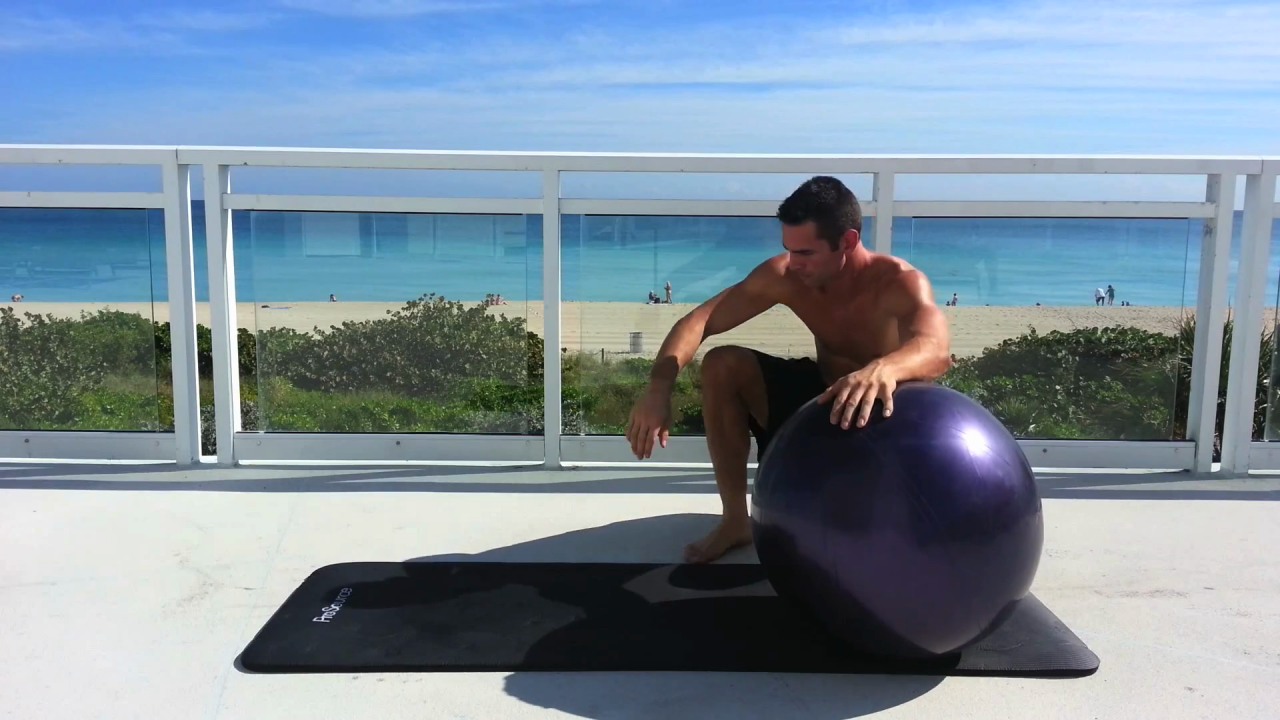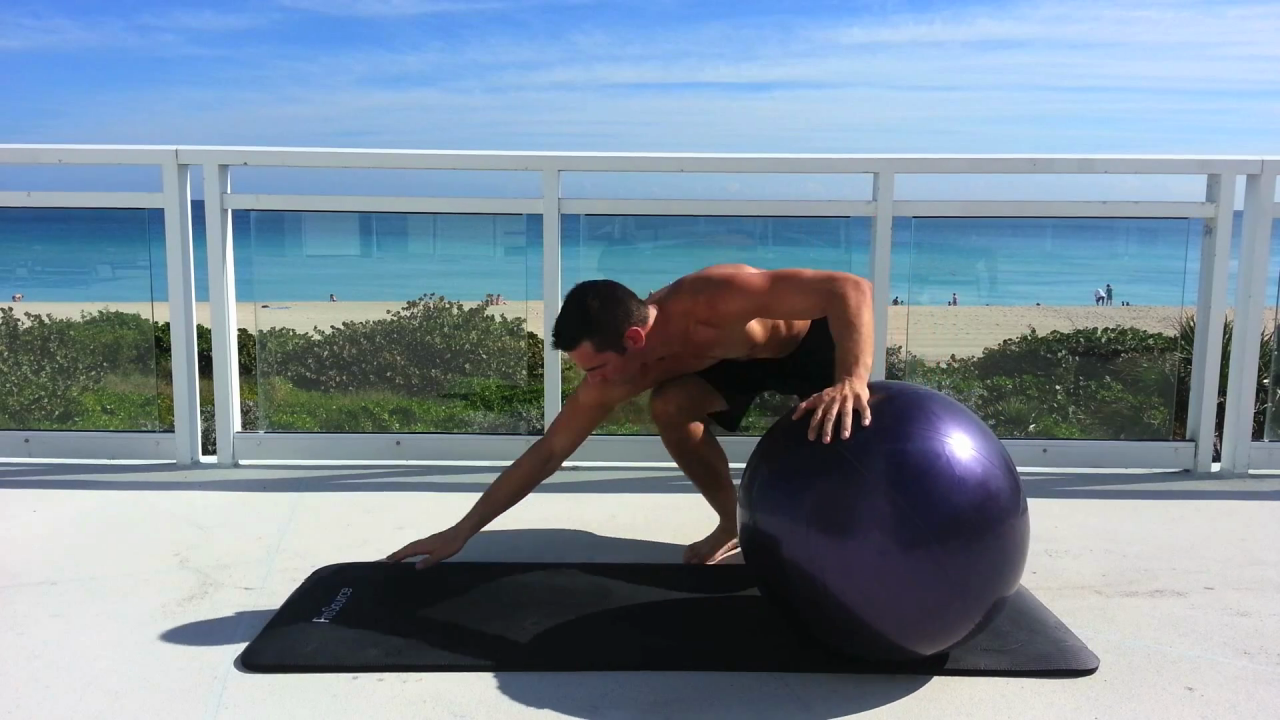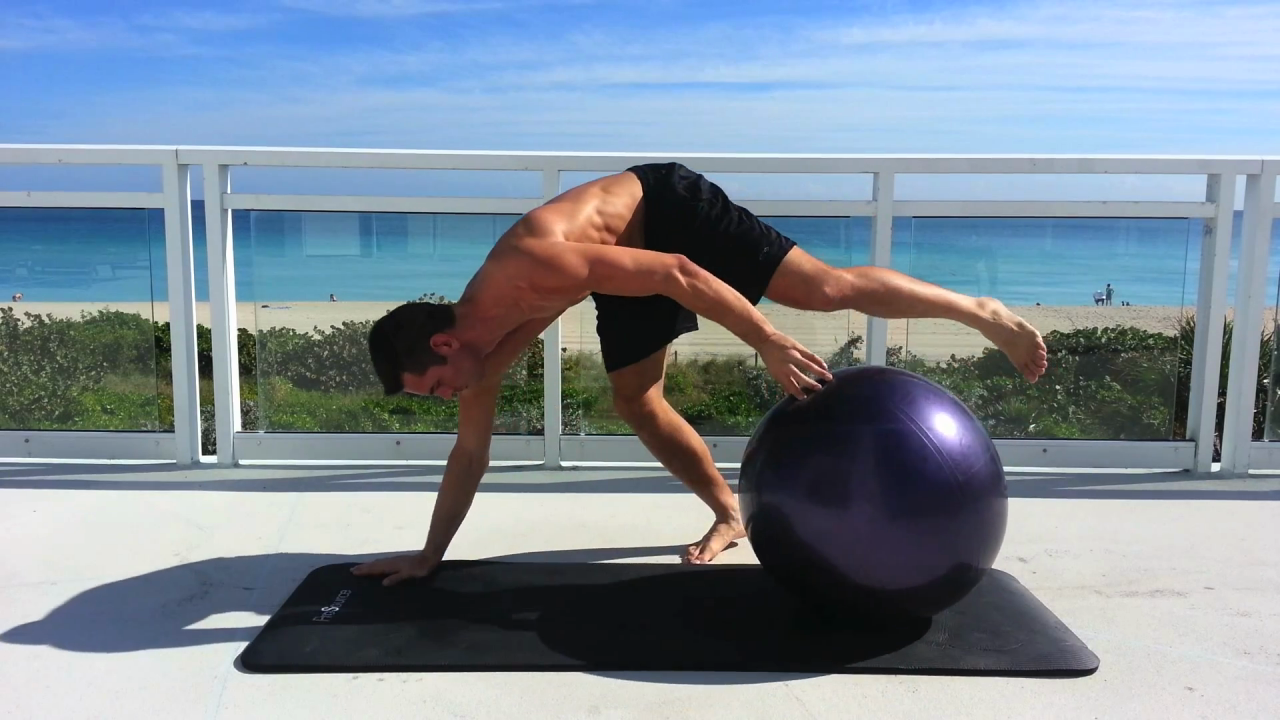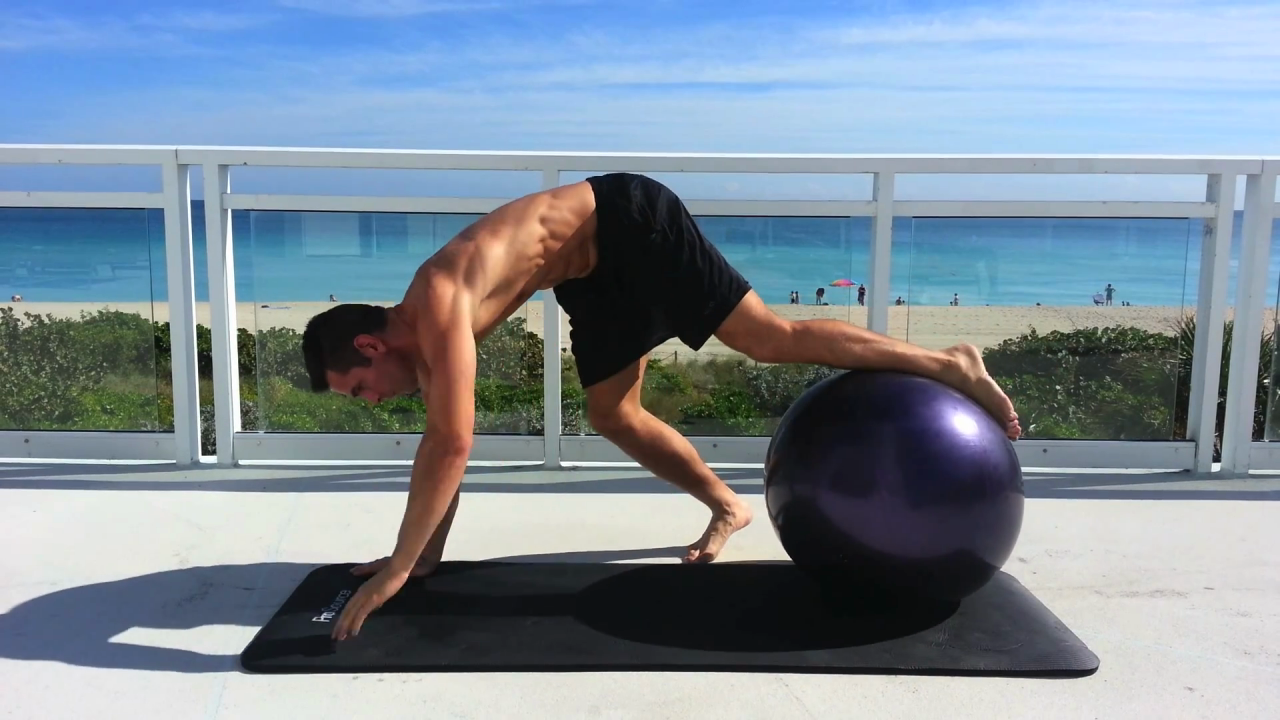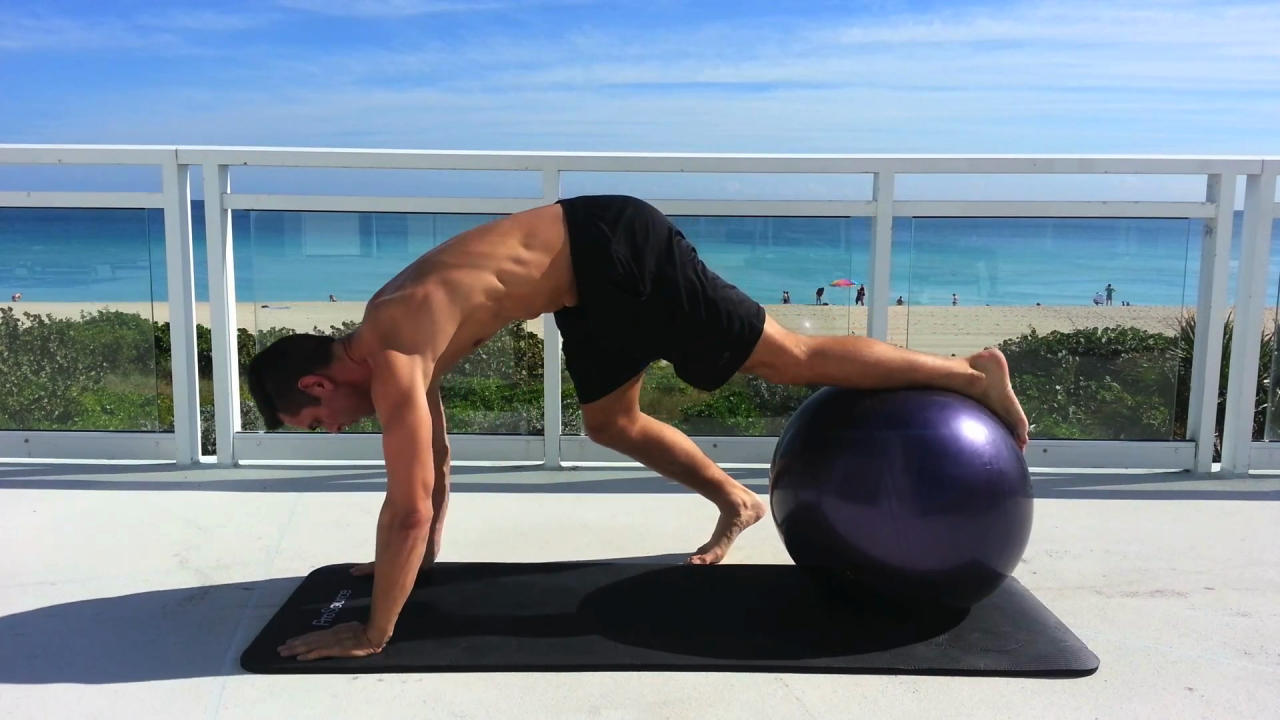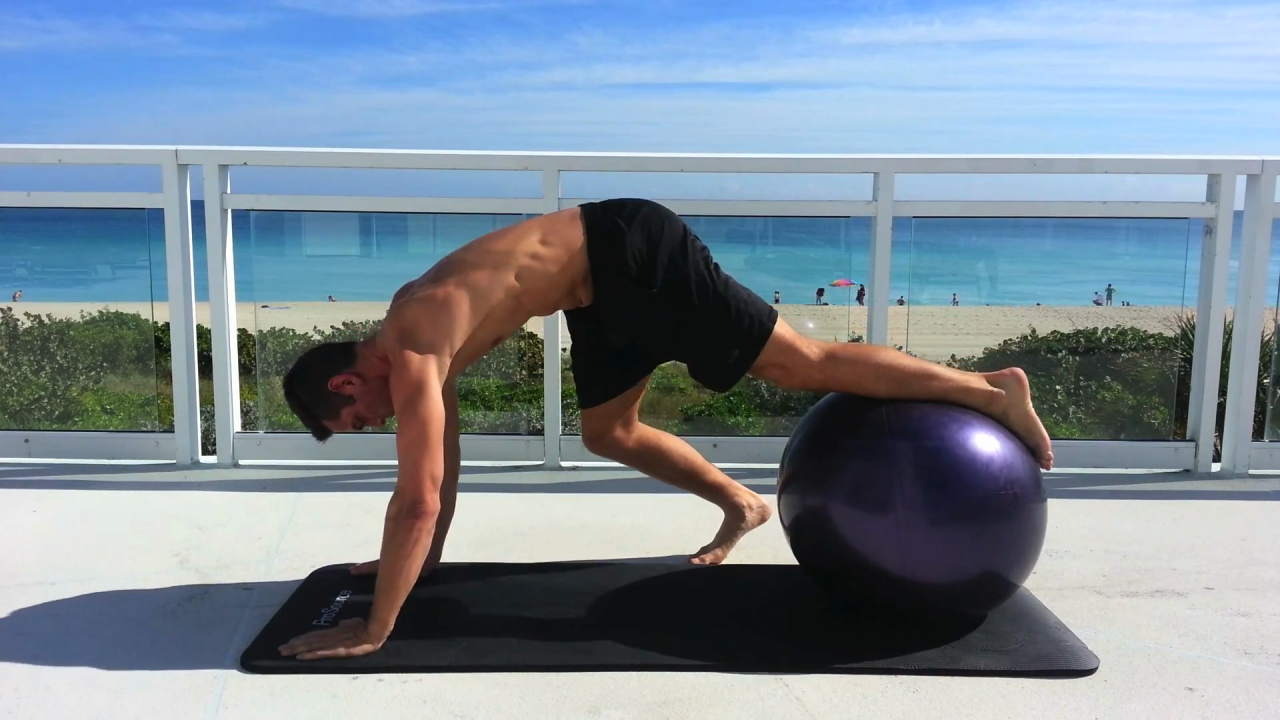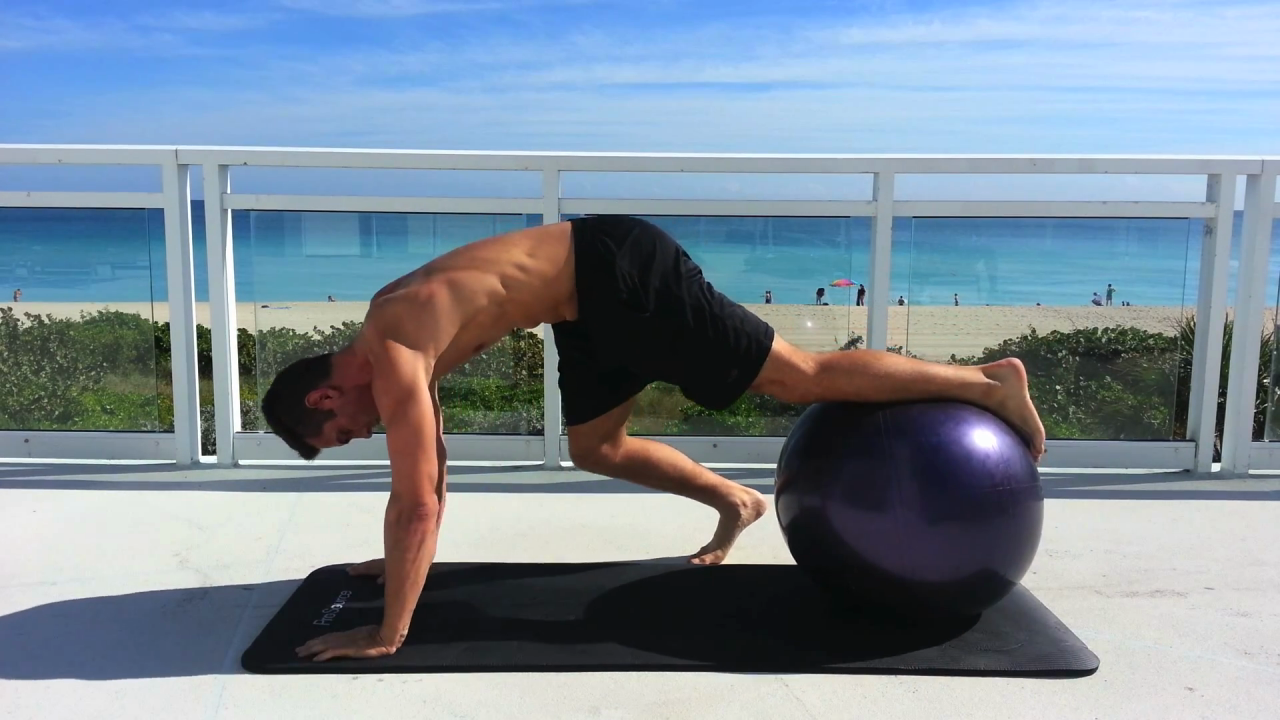
dt=0.7s
person 1, frame 1
left shoulder: (900, 283)
right shoulder: (784, 276)
left elbow: (935, 352)
right elbow: (700, 319)
left wrist: (881, 371)
right wrist: (657, 390)
left hip: (882, 415)
right hip: (820, 396)
right knee: (721, 364)
right ankle: (735, 520)
person 1, frame 2
left shoulder: (713, 299)
right shoulder: (615, 368)
left elbow: (850, 289)
right elbow: (546, 452)
left wrist: (851, 382)
right wrist: (461, 531)
left hip: (806, 336)
right hip: (732, 359)
right knee: (671, 405)
right ankle: (732, 523)
person 1, frame 3
left shoulder: (530, 271)
right shoulder: (481, 343)
left elbow: (681, 276)
right elbow: (469, 451)
left wrist: (770, 346)
right wrist: (430, 552)
left hip: (665, 204)
right hip: (631, 251)
left knee: (817, 286)
right knee: (635, 404)
left ankle: (984, 312)
right ankle: (729, 513)
person 1, frame 4
left shoulder: (436, 311)
right shoulder: (424, 337)
left elbow: (451, 443)
right elbow: (445, 443)
left wrist: (398, 568)
right wrist: (427, 556)
left hip: (628, 220)
right hip: (592, 268)
left knee: (770, 337)
right knee: (612, 416)
left ankle: (948, 366)
right ankle: (727, 507)
person 1, frame 5
left shoulder: (388, 359)
right shoulder: (384, 320)
left elbow: (409, 504)
right elbow: (435, 451)
left wrist: (374, 632)
right wrist: (422, 555)
left hip: (617, 253)
right hip: (593, 257)
left knee: (794, 359)
right knee: (611, 424)
left ankle: (971, 374)
right ankle: (735, 502)
person 1, frame 6
left shoulder: (409, 354)
right shoulder: (409, 327)
left elbow: (416, 497)
right elbow: (443, 452)
left wrist: (373, 628)
right wrist: (425, 556)
left hip: (631, 253)
right hip: (607, 274)
left knee: (804, 364)
right knee: (609, 434)
left ankle: (992, 391)
right ankle: (739, 504)
person 1, frame 7
left shoulder: (389, 357)
right shoulder: (388, 320)
left elbow: (415, 501)
right elbow: (432, 453)
left wrist: (388, 633)
right wrist: (412, 556)
left hip: (620, 274)
right hip: (594, 296)
left knee: (802, 377)
right knee: (596, 449)
left ankle: (988, 384)
right ankle: (735, 501)
